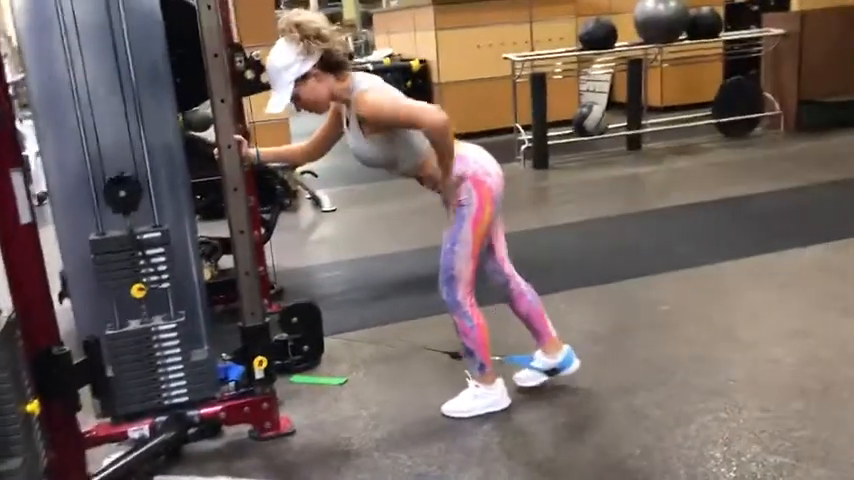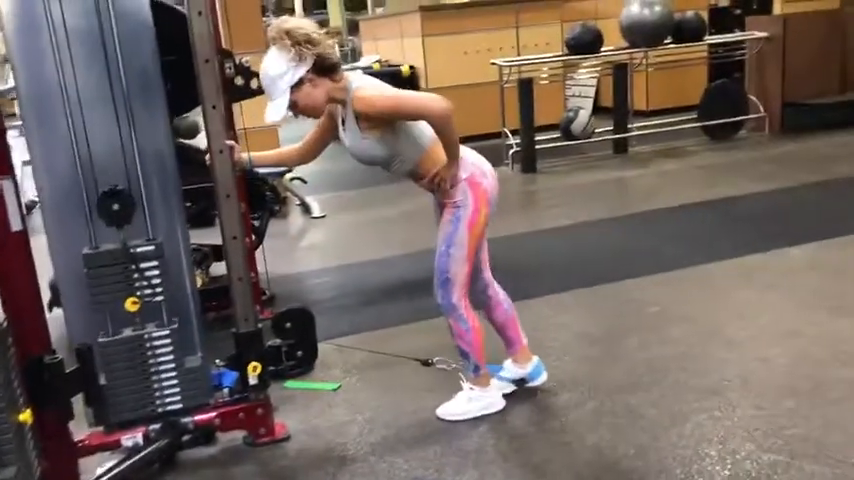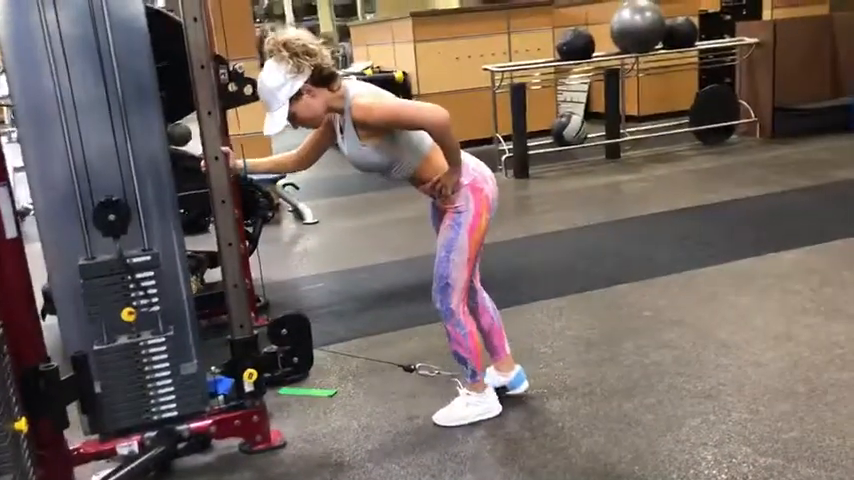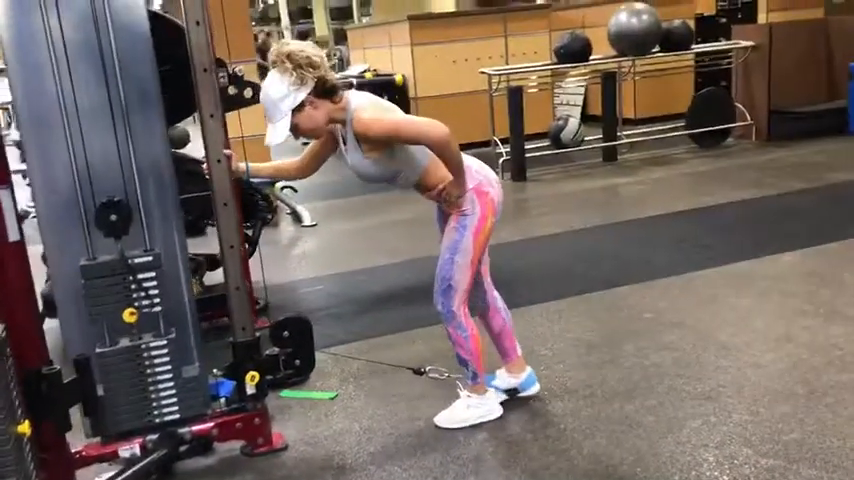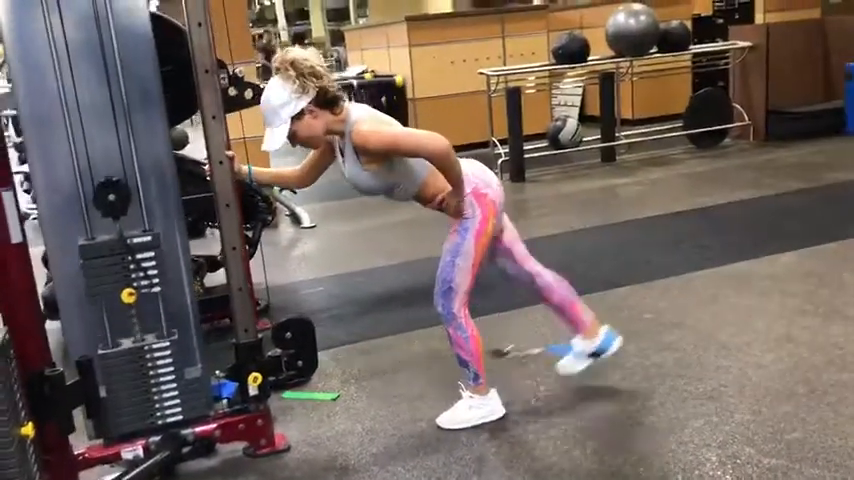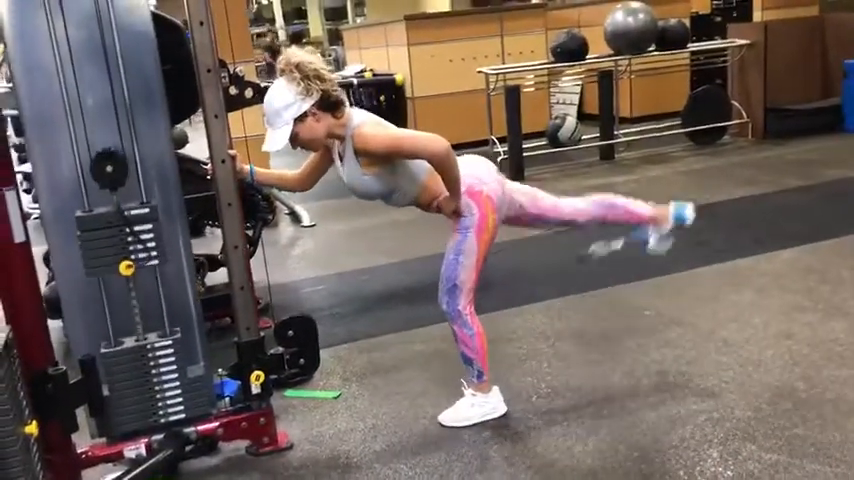
dt=0.2s
person 1, frame 1
left shoulder: (366, 101)
right shoulder: (345, 101)
left elbow: (436, 120)
right elbow: (310, 151)
left wrist: (447, 173)
right wrist: (253, 155)
left hip: (470, 179)
right hip: (466, 178)
left knee: (456, 292)
right knee: (501, 273)
left ankle: (488, 388)
right ankle: (553, 352)
person 1, frame 2
left shoulder: (364, 98)
right shoulder: (340, 105)
left elbow: (439, 107)
right elbow: (303, 152)
left wrist: (453, 165)
right wrist: (244, 158)
left hip: (466, 184)
right hip: (452, 187)
left knee: (450, 294)
right knee: (478, 282)
left ankle: (483, 390)
right ankle: (523, 363)
person 1, frame 3
left shoulder: (362, 106)
right shoulder: (336, 114)
left elbow: (438, 117)
right elbow: (298, 161)
left wrist: (454, 172)
right wrist: (239, 165)
left hip: (467, 189)
right hip: (449, 193)
left knee: (449, 298)
right knee: (467, 289)
left ankle: (479, 395)
right ankle: (505, 370)
person 1, frame 4
left shoulder: (362, 120)
right shoulder: (335, 122)
left elbow: (438, 132)
right elbow: (301, 169)
left wrist: (458, 182)
right wrist: (241, 169)
left hip: (473, 191)
right hip: (458, 192)
left knee: (449, 302)
right knee: (476, 288)
left ankle: (480, 397)
right ankle: (516, 370)
person 1, frame 5
left shoulder: (361, 131)
right shoulder: (334, 132)
left elbow: (438, 144)
right elbow: (301, 178)
left wrist: (457, 197)
right wrist: (245, 172)
left hip: (473, 194)
right hip: (468, 191)
left knee: (449, 305)
right knee: (523, 268)
left ankle: (482, 399)
right ankle: (591, 333)
person 1, frame 6
left shoulder: (362, 135)
right shoulder: (335, 138)
left elbow: (439, 146)
right elbow: (301, 181)
left wrist: (454, 198)
right wrist: (248, 173)
left hip: (474, 195)
right hip: (473, 184)
left knee: (455, 304)
right knee: (575, 212)
left ankle: (483, 396)
right ankle: (661, 216)
